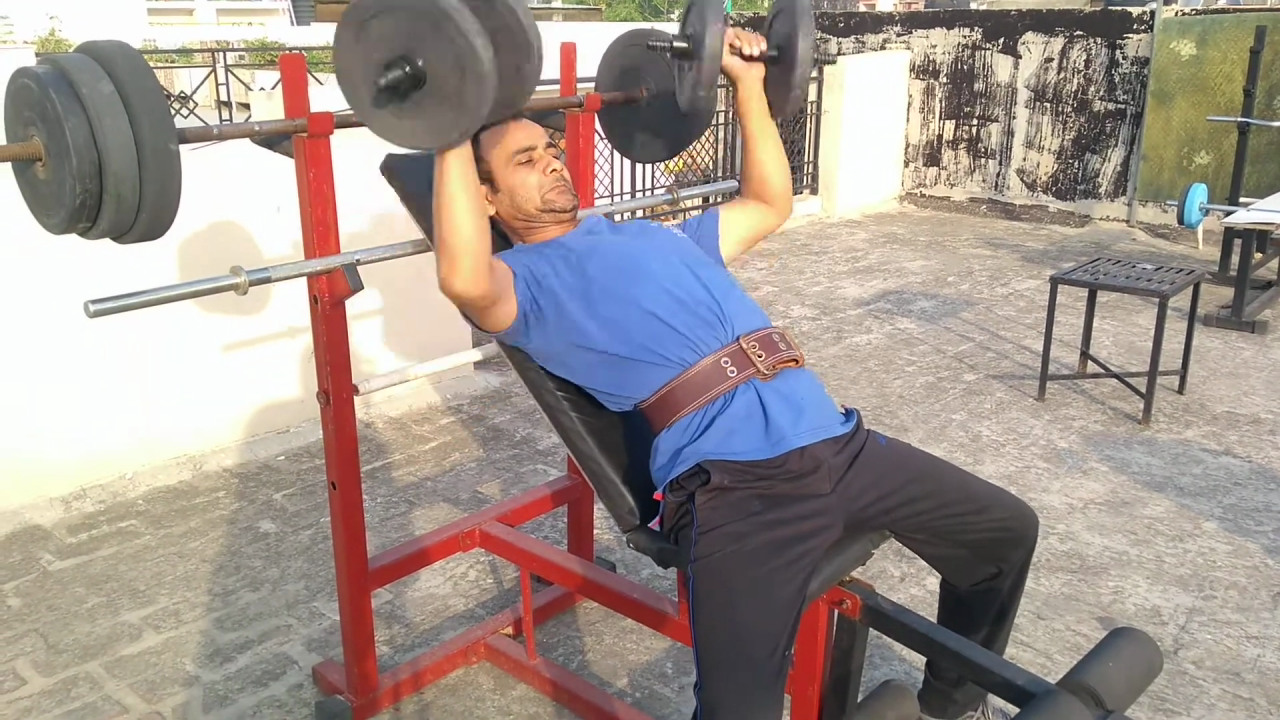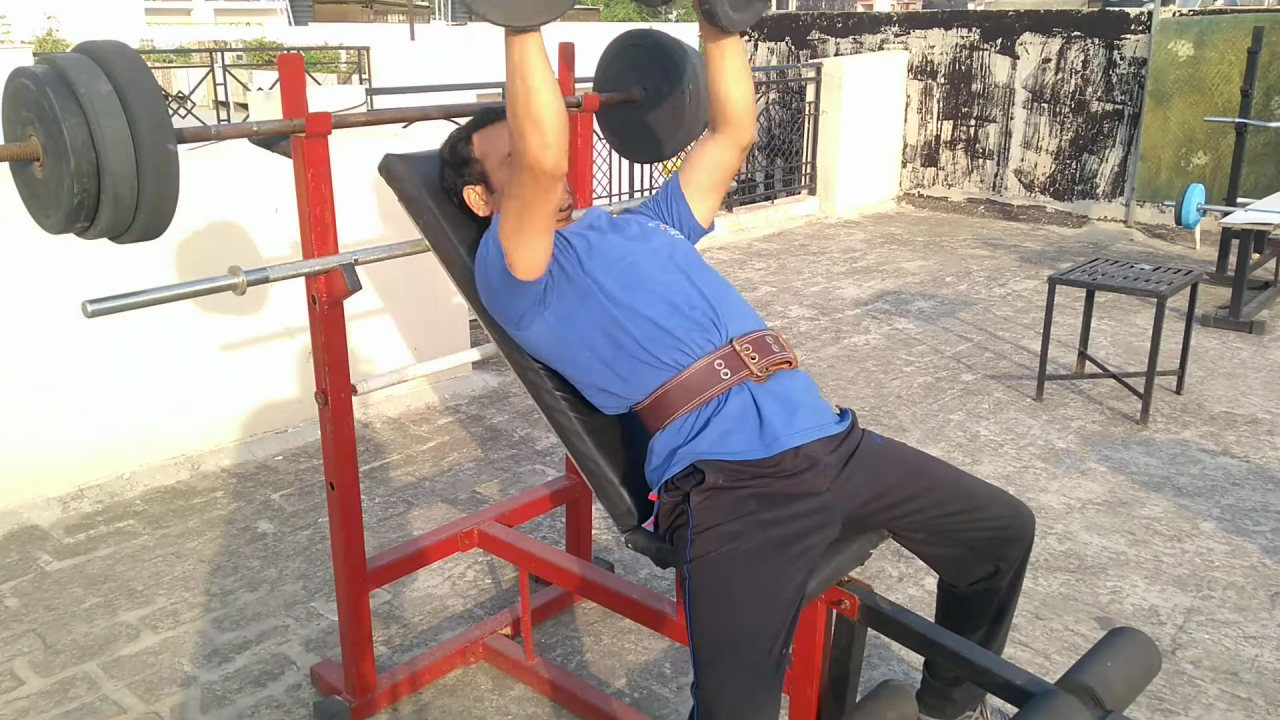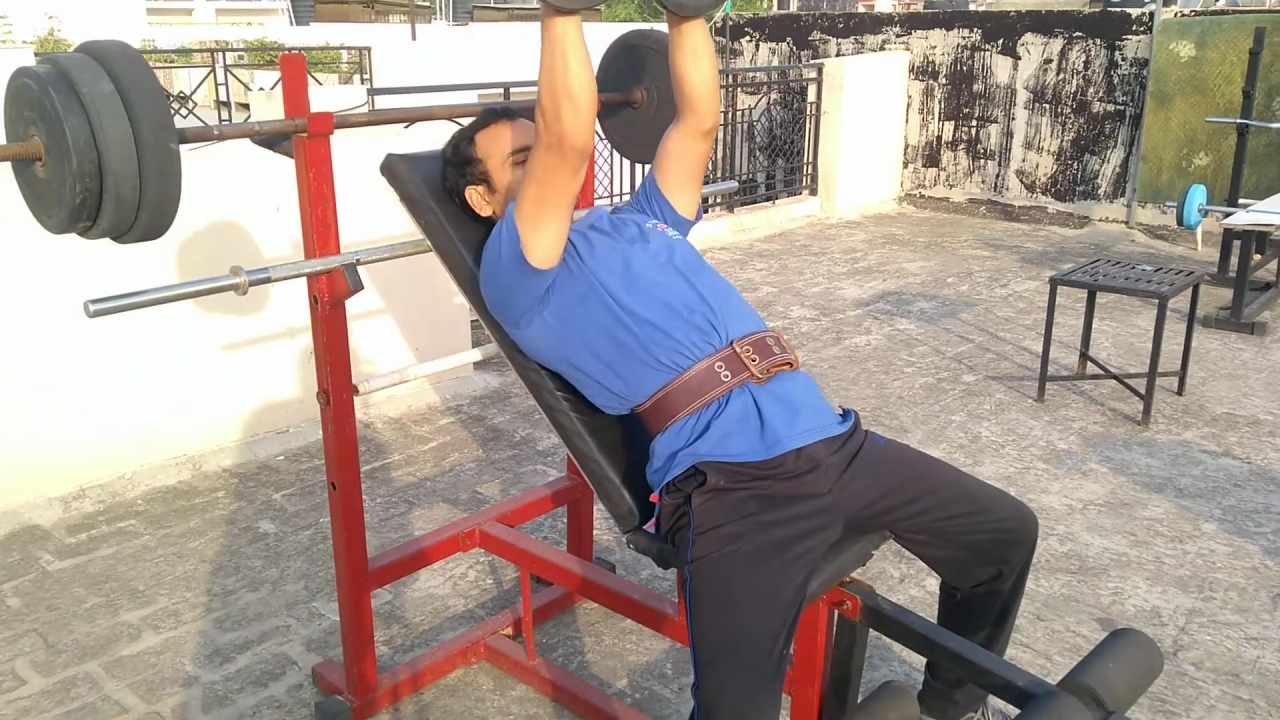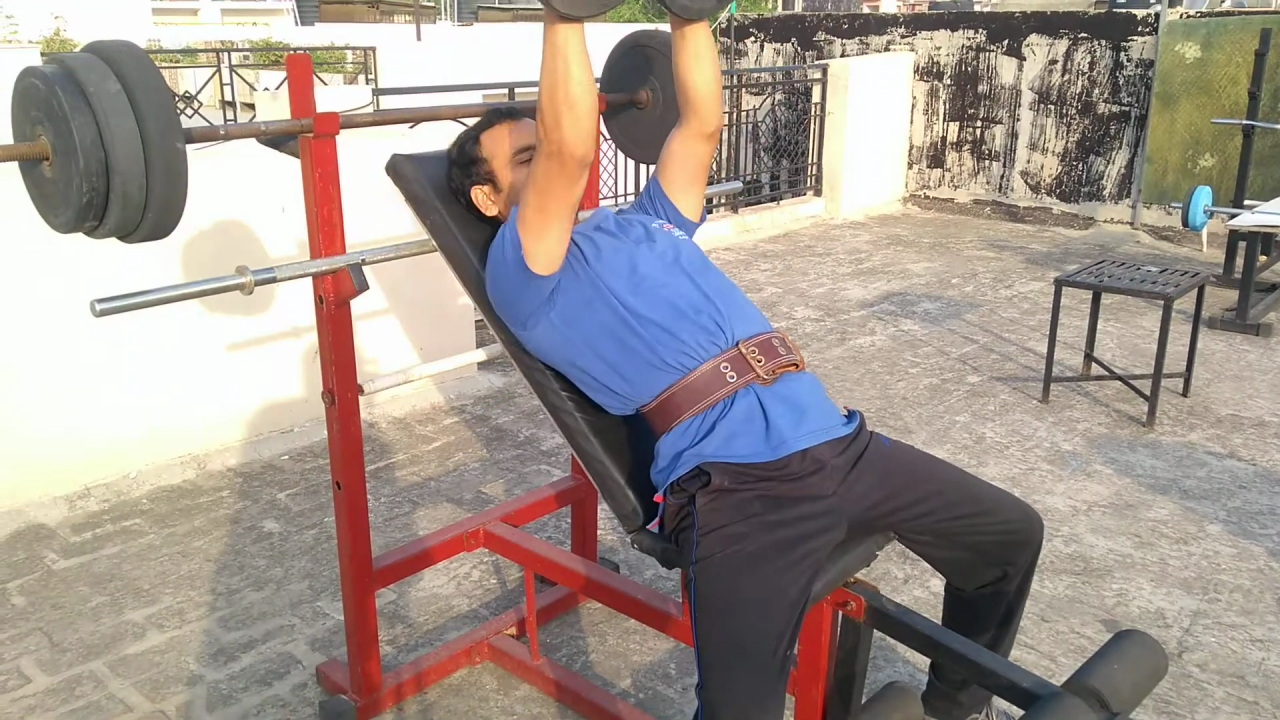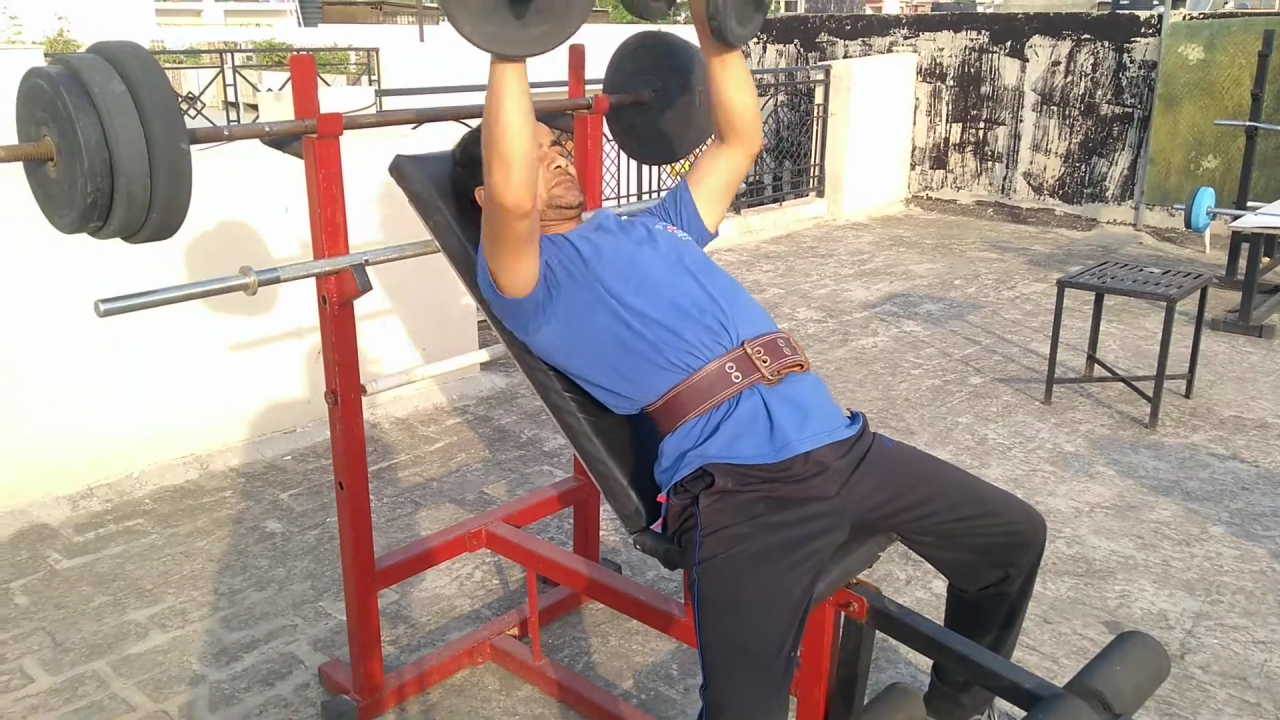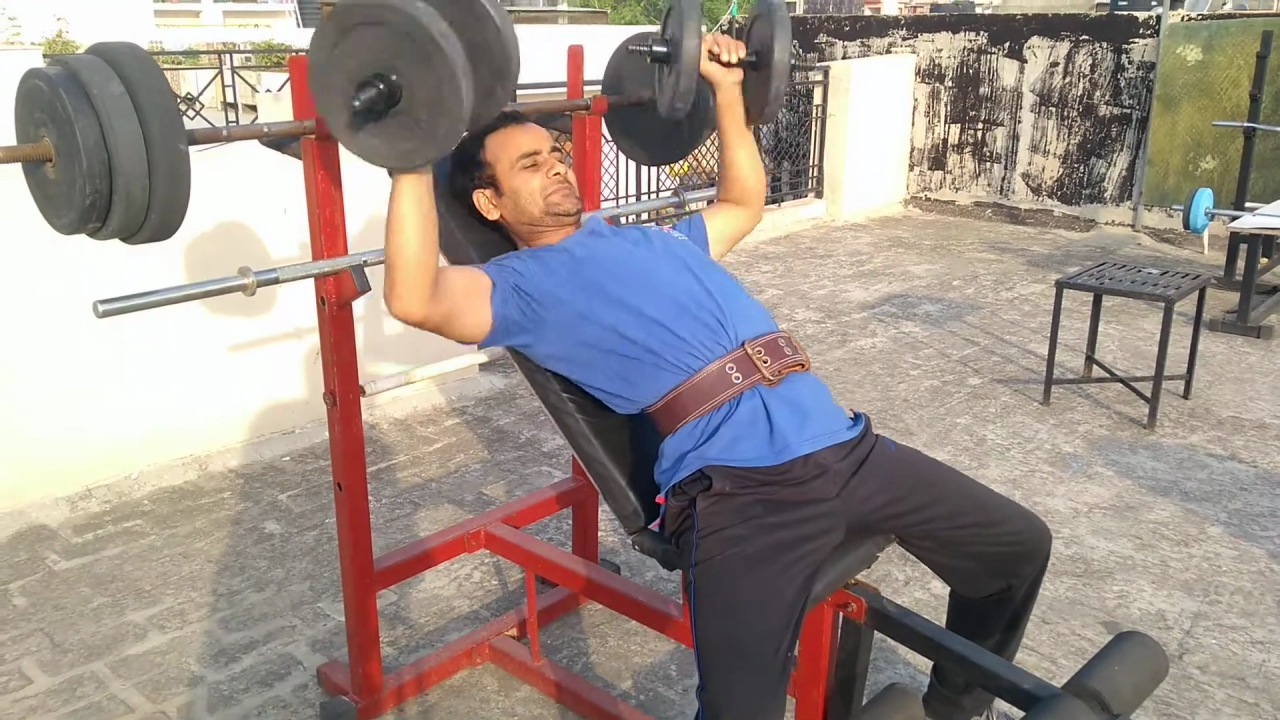
dt=0.2s
person 1, frame 1
left shoulder: (647, 235)
right shoulder: (524, 277)
left elbow: (768, 206)
right elbow: (466, 278)
left wrist: (749, 85)
right wrist: (453, 138)
left hip: (835, 441)
right hip: (736, 481)
left knee: (1008, 531)
person 1, frame 2
left shoulder: (642, 224)
right shoulder: (517, 267)
left elbow: (732, 133)
right elbow: (534, 169)
left wrist: (719, 26)
right wrist: (524, 25)
left hip: (826, 438)
right hip: (729, 481)
left knee: (1003, 530)
person 1, frame 3
left shoulder: (639, 224)
right shoulder: (518, 272)
left elbow: (698, 118)
right elbow: (570, 138)
left hip: (829, 439)
right hip: (730, 482)
left knee: (1006, 532)
person 1, frame 4
left shoulder: (643, 224)
right shoulder: (522, 273)
left elbow: (701, 124)
right elbow: (572, 146)
left wrist: (688, 17)
right wrist: (563, 17)
left hip: (833, 440)
right hip: (735, 483)
left knee: (1012, 533)
person 1, frame 5
left shoulder: (651, 228)
right shoulder: (529, 273)
left elbow: (739, 140)
right elbow: (512, 198)
left hip: (837, 440)
right hip: (739, 485)
left knee: (1015, 536)
person 1, frame 6
left shoulder: (649, 236)
right shoulder: (523, 282)
left elbow: (743, 203)
right elbow: (416, 297)
left wrist: (726, 93)
left hip: (840, 441)
right hip: (737, 483)
left knee: (1019, 542)
